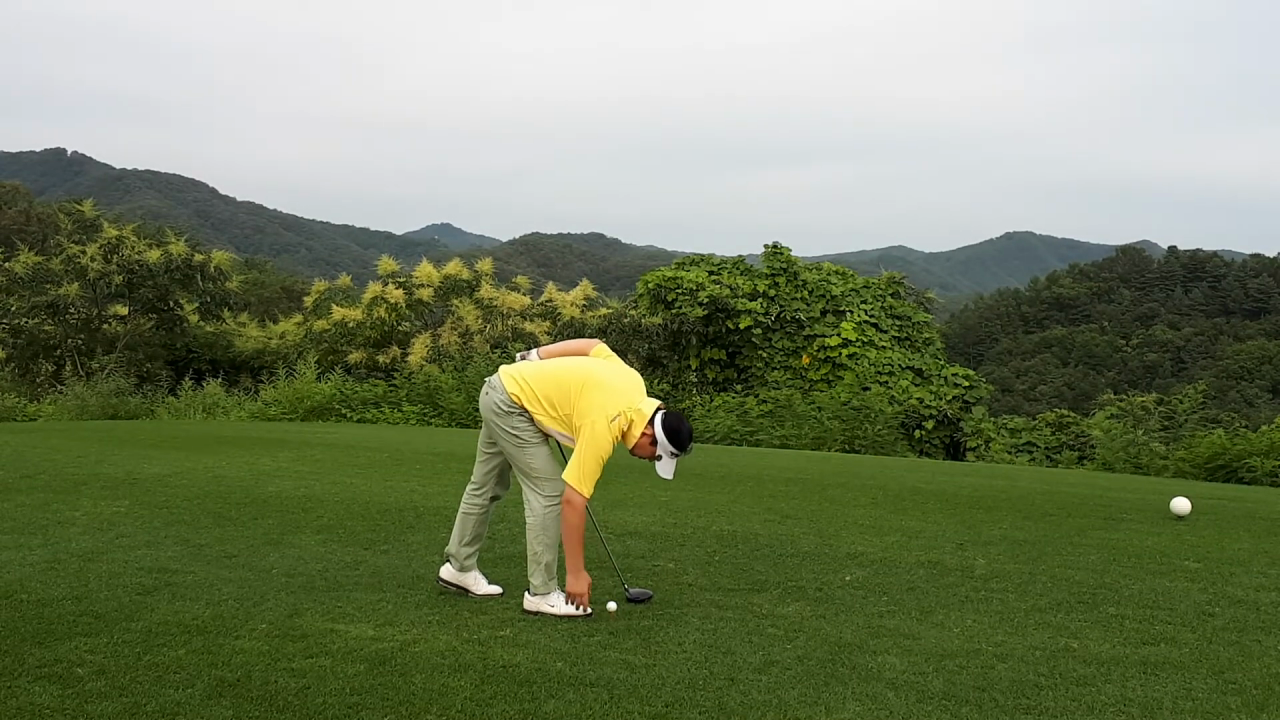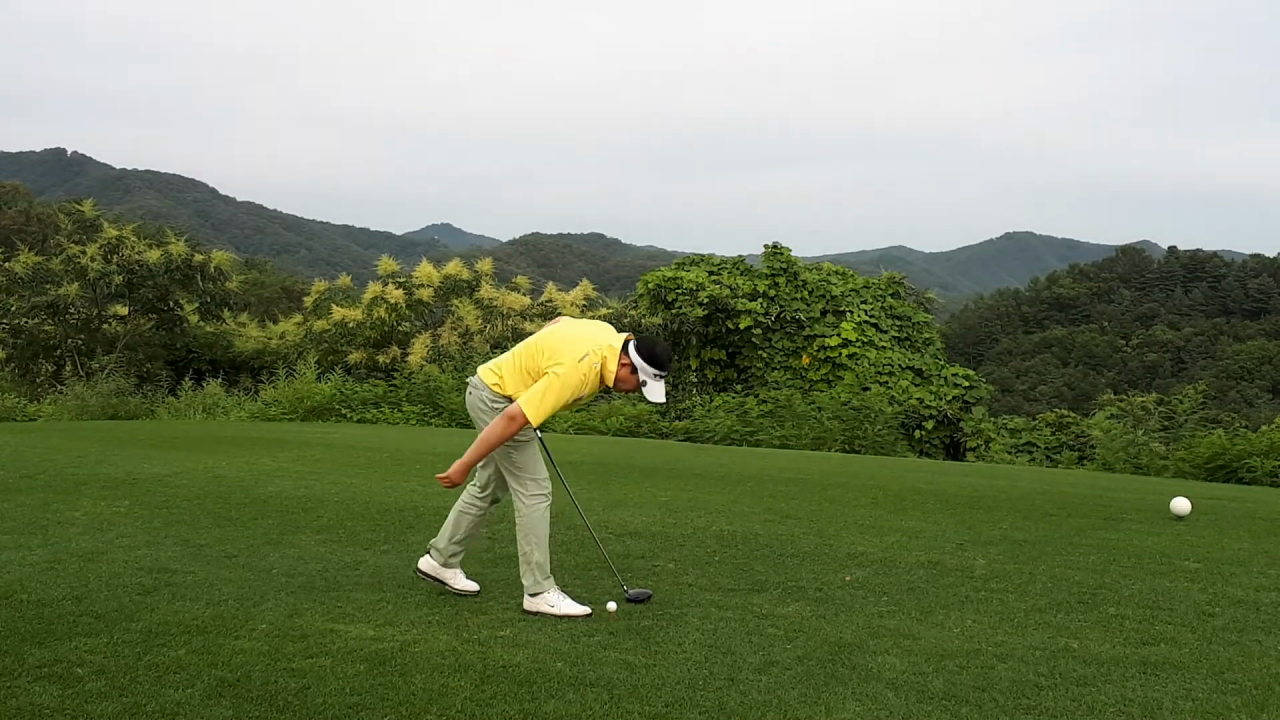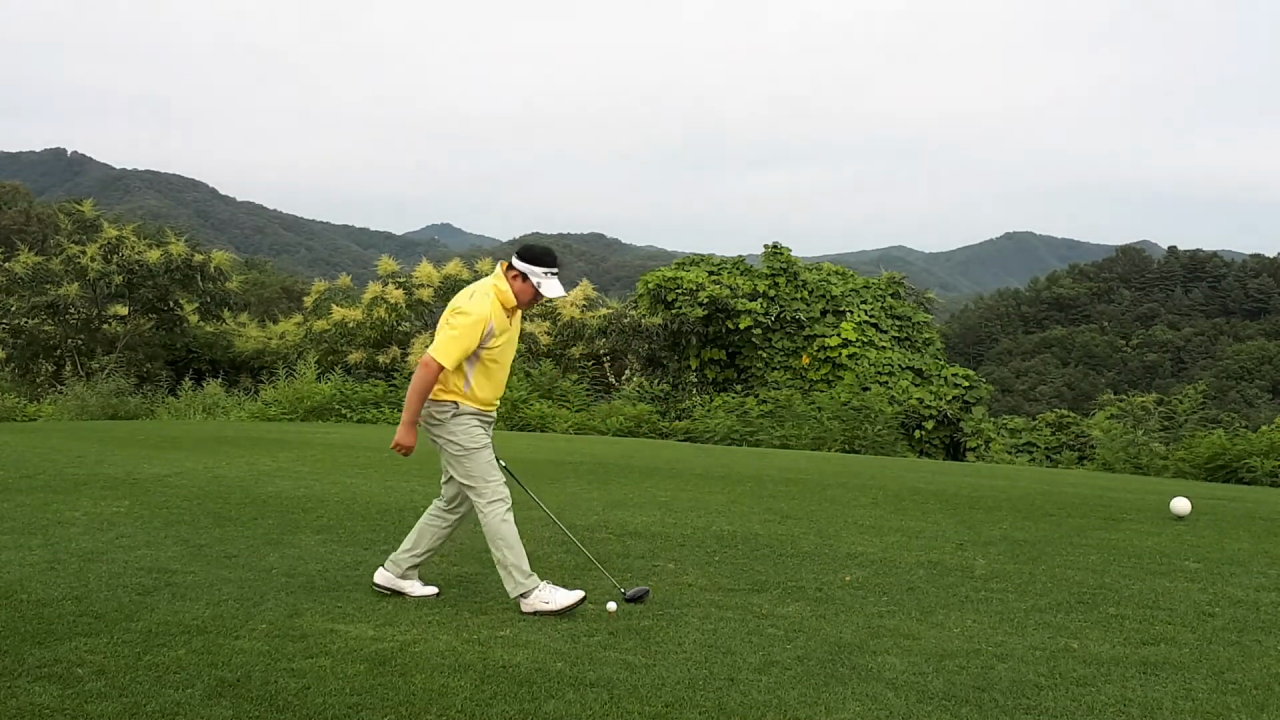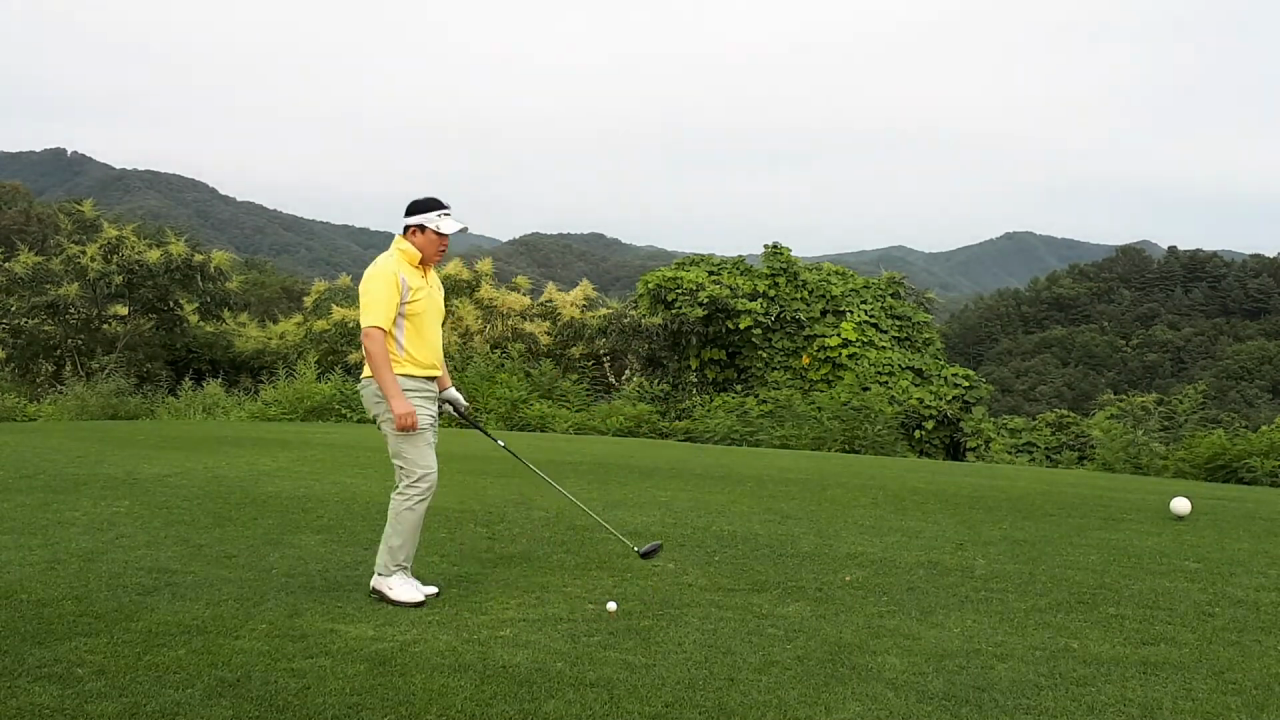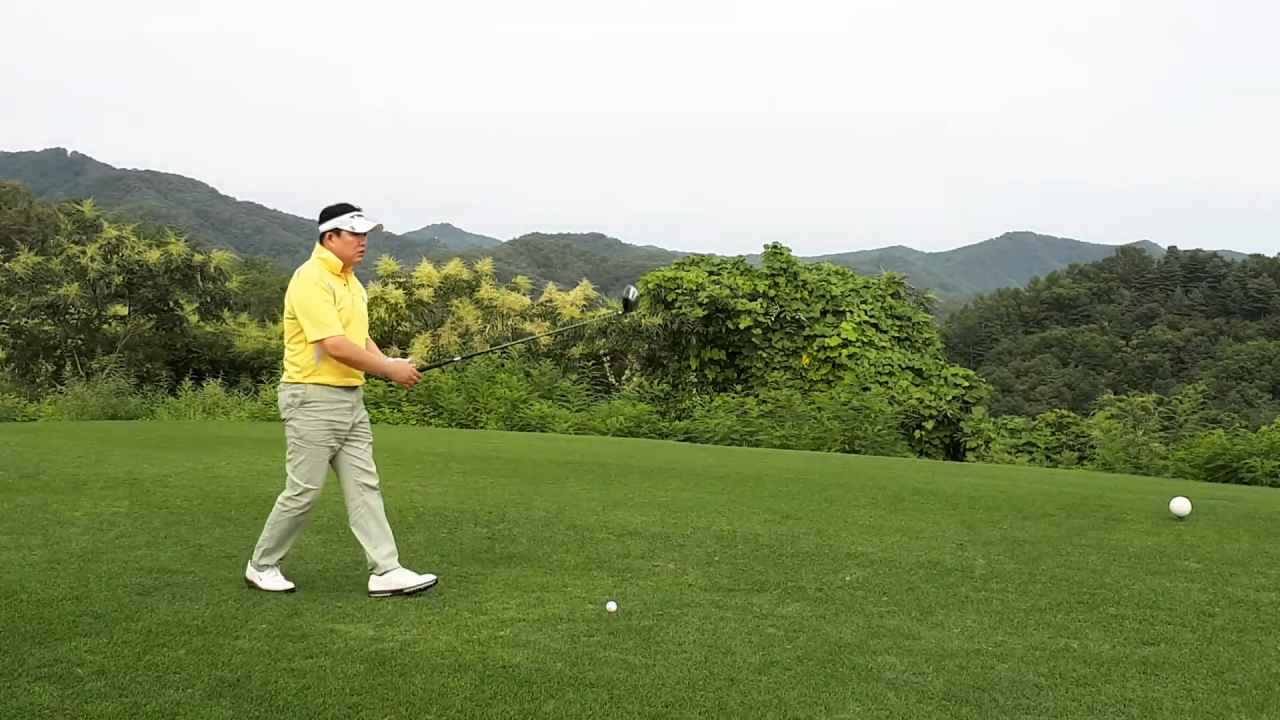
dt=0.4s
person 1, frame 1
left shoulder: (634, 387)
right shoulder: (604, 428)
left elbow: (593, 345)
right elbow: (572, 501)
left wrist: (536, 358)
right wrist: (575, 573)
left hip: (505, 388)
right hip: (511, 405)
left knee: (487, 486)
right knee: (545, 492)
left ankle: (459, 567)
right ankle: (542, 593)
person 1, frame 2
left shoulder: (608, 337)
right shoulder: (579, 371)
left elbow: (555, 325)
right elbow: (512, 420)
right wrist: (466, 464)
left hip: (499, 393)
right hip: (494, 399)
left knee: (488, 486)
right knee: (534, 490)
left ankle: (442, 559)
right ankle: (540, 593)
person 1, frame 3
left shoulder: (507, 305)
right shoulder: (479, 309)
right elbow: (429, 367)
right wrist: (408, 426)
left hip: (472, 413)
right hip: (453, 413)
left knee: (457, 500)
right knee: (493, 498)
left ankle: (397, 572)
right ankle: (532, 591)
person 1, frame 4
left shoulder: (427, 274)
right shoulder: (387, 271)
right elbow: (373, 337)
left wrist: (446, 384)
right wrist: (395, 397)
left hip: (422, 392)
right hip: (398, 392)
left knee: (417, 481)
right knee: (417, 478)
left ankle: (393, 572)
right ankle: (391, 570)
person 1, frame 5
left shoulder: (350, 282)
right shoulder: (312, 280)
right elbow: (332, 345)
left wrist: (386, 363)
right wrist: (389, 369)
left hip: (348, 399)
right hip: (311, 398)
left knee: (363, 485)
right knee: (304, 489)
left ankle: (386, 571)
right ankle: (262, 565)
